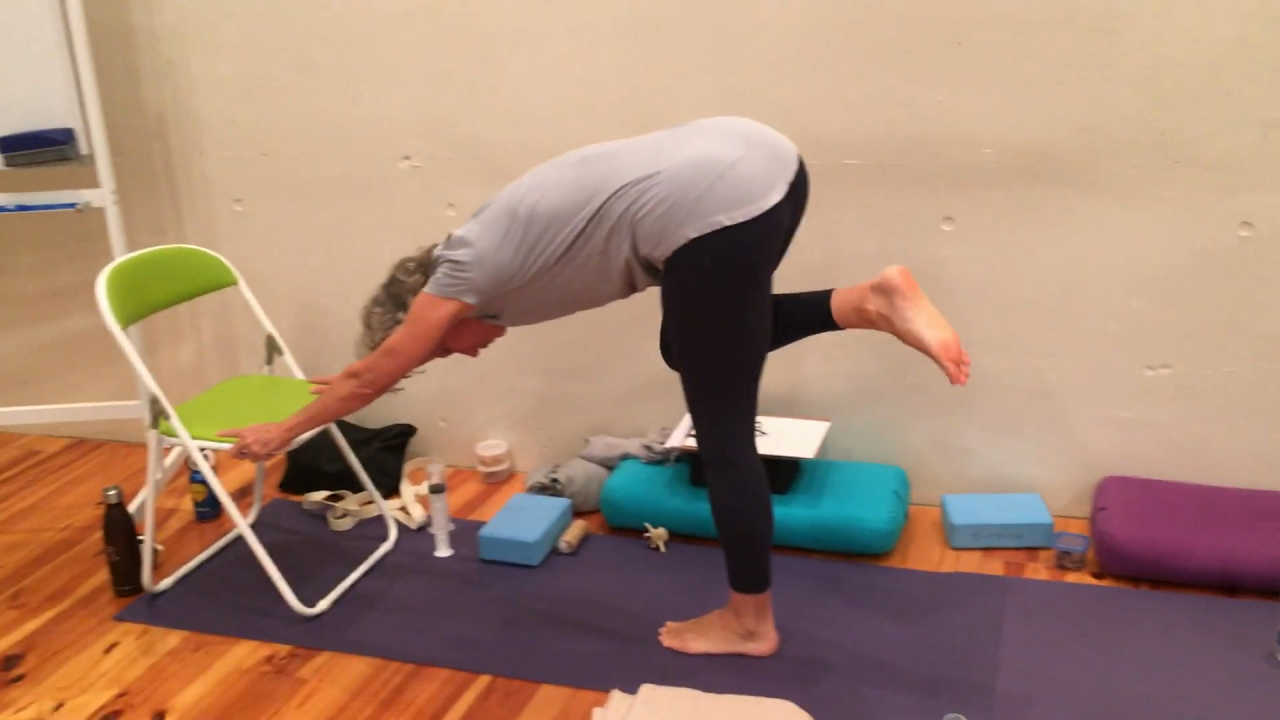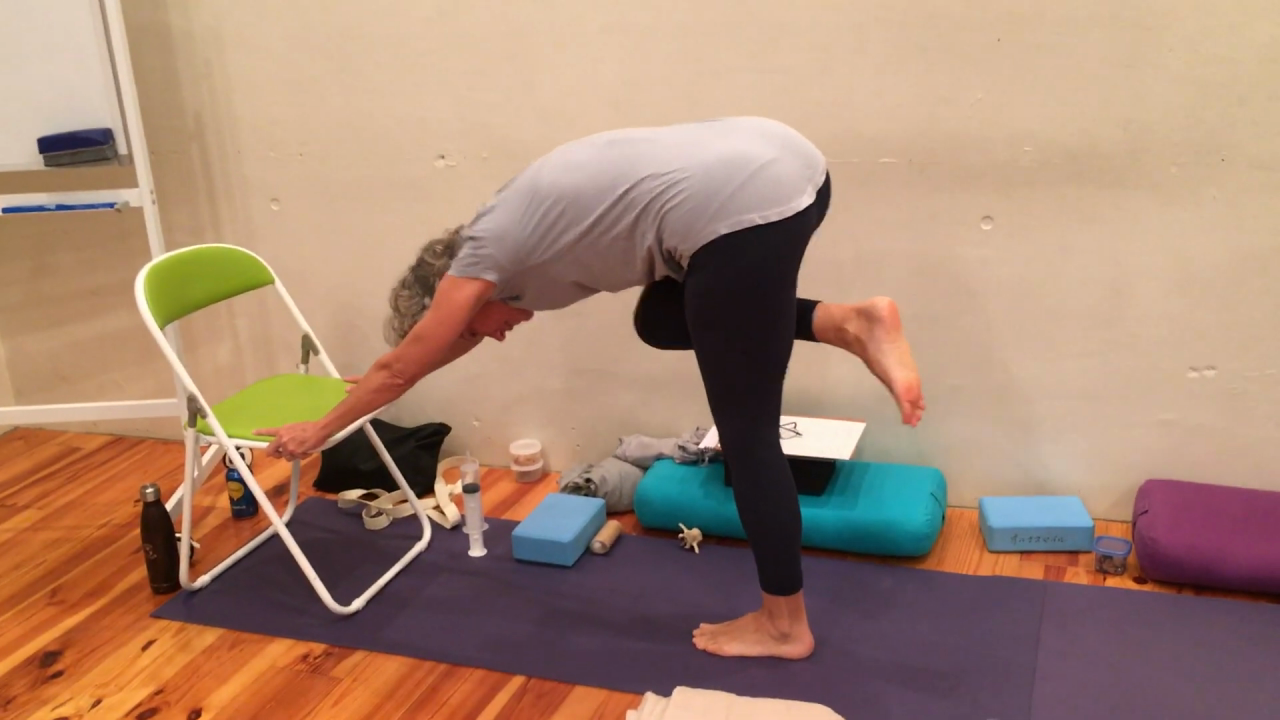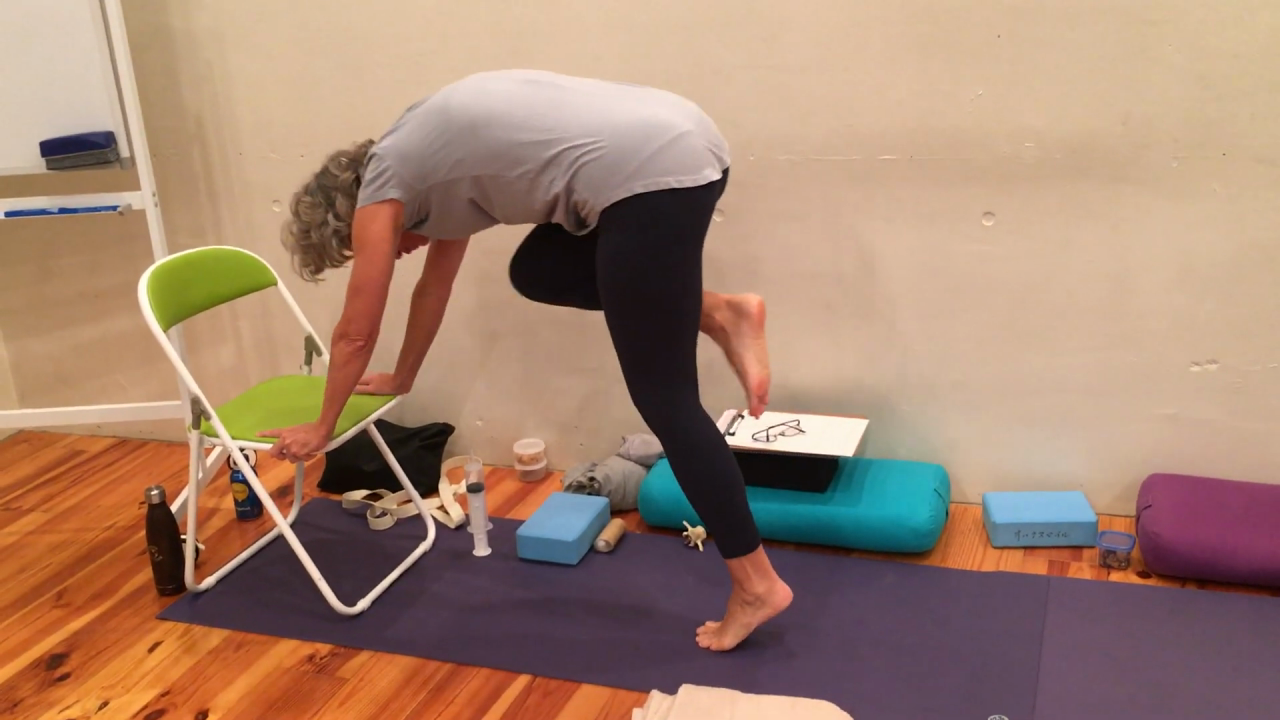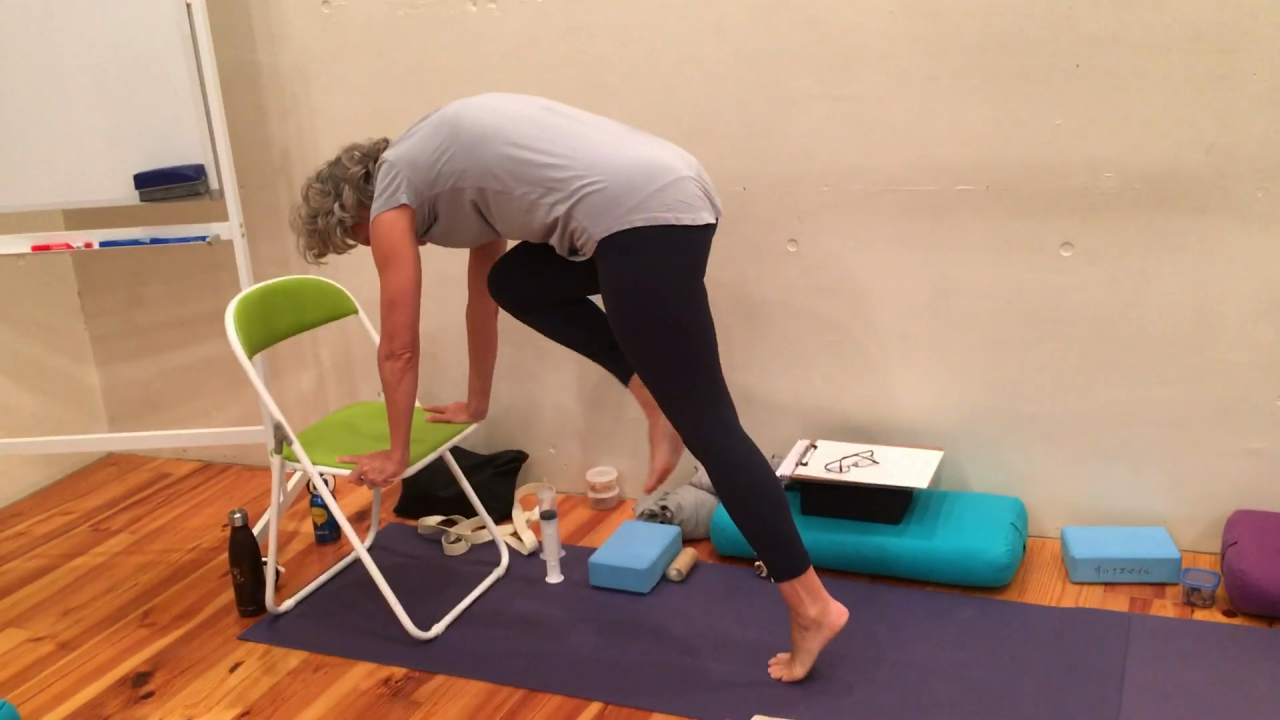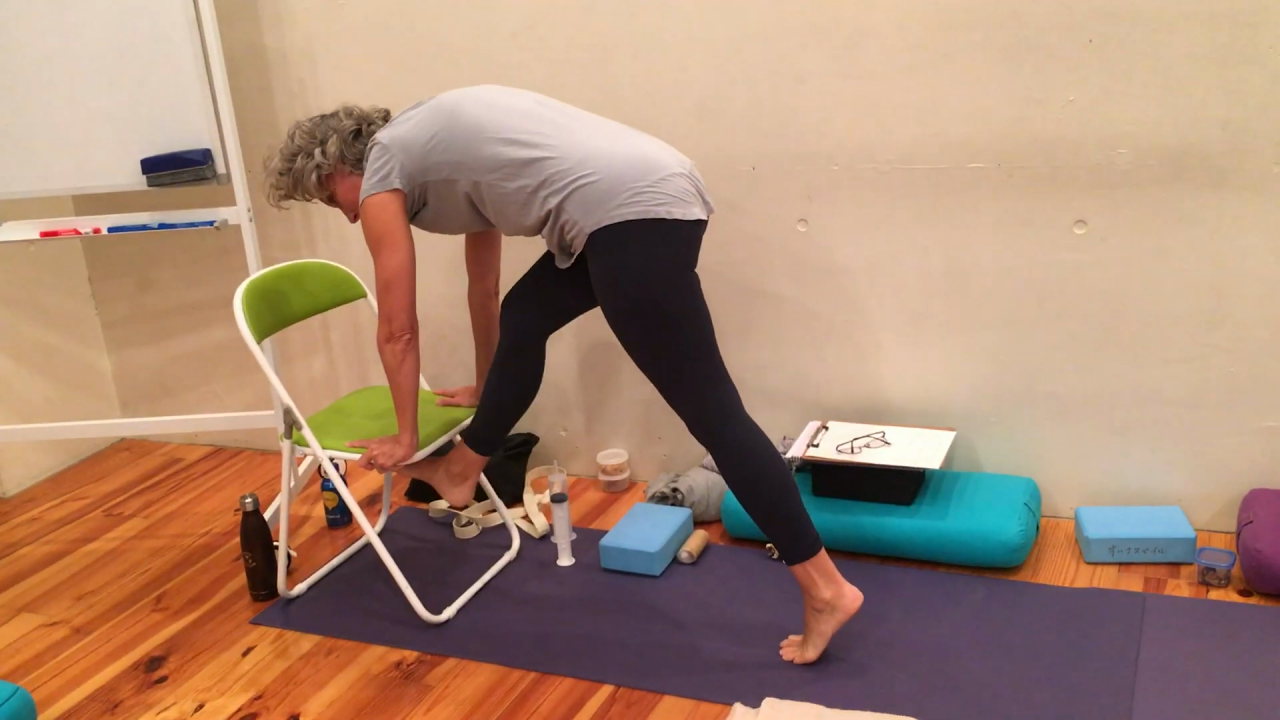
dt=1s
person 1, frame 1
left shoulder: (461, 277)
right shoulder: (483, 249)
left elbow: (370, 377)
left wrist: (281, 433)
right wrist: (350, 382)
left hip: (710, 208)
right hip: (759, 158)
left knee: (722, 434)
right knee: (691, 350)
left ankle: (748, 622)
right ankle: (868, 302)
person 1, frame 2
left shoulder: (483, 257)
right shoulder: (508, 234)
left elbow: (399, 366)
left wrist: (318, 430)
right wrist: (380, 382)
left hip: (741, 208)
right hip: (781, 161)
left knee: (744, 434)
right knee: (662, 324)
left ankle: (783, 625)
right ankle: (847, 323)
person 1, frame 3
left shoulder: (381, 188)
right shoulder: (426, 166)
left elbow: (355, 333)
right elbow: (435, 285)
left wrist: (321, 428)
right wrist: (401, 378)
left hip: (649, 172)
right hip: (681, 140)
left knee: (662, 397)
right knee: (536, 274)
left ankle: (756, 586)
right ankle: (717, 313)
person 1, frame 4
left shoulder: (391, 197)
right shoulder: (440, 164)
left elbow: (398, 348)
right elbow: (482, 299)
left wrist: (395, 454)
right wrist: (476, 404)
left hip: (640, 215)
right hip: (672, 186)
left knee: (704, 425)
right knee: (512, 283)
left ankle: (813, 607)
right ankle: (659, 393)
person 1, frame 5
left shoulder: (382, 175)
right shoulder: (431, 146)
left elbow: (398, 330)
right elbow: (484, 288)
left wrist: (405, 437)
right wrist: (482, 386)
left hip: (630, 213)
right hip: (659, 187)
left knee: (711, 413)
right knee: (524, 316)
left ankle: (826, 590)
right ankle: (463, 469)
